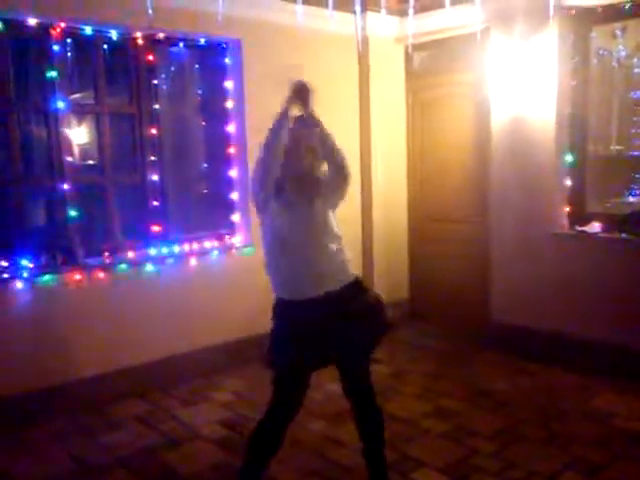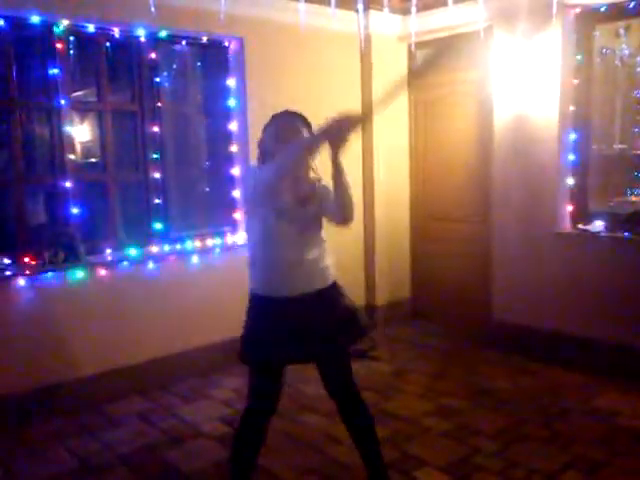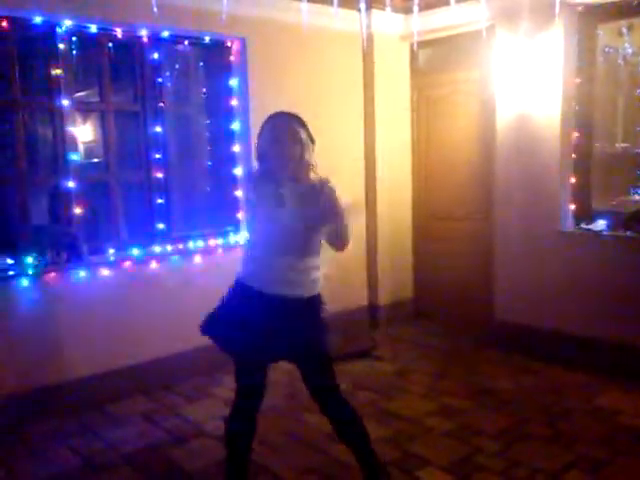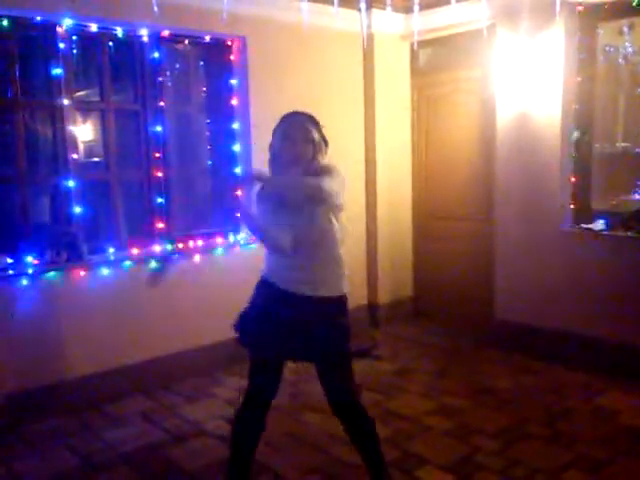
dt=0.2s
person 1, frame 1
left shoulder: (322, 191)
right shoulder: (265, 193)
left elbow: (341, 171)
right elbow: (268, 156)
left wrist: (310, 119)
right wrist: (288, 109)
left hip: (345, 302)
right hip: (296, 312)
left knee: (361, 394)
right knee: (283, 407)
person 1, frame 2
left shoulder: (318, 189)
right shoulder: (256, 181)
left elbow: (344, 217)
right elbow: (277, 173)
left wrist: (336, 152)
right wrist: (322, 133)
left hip: (321, 303)
right hip: (270, 307)
left knee: (346, 394)
right knee: (261, 404)
person 1, frame 3
left shoulder: (321, 189)
right shoulder: (255, 185)
left elbow: (340, 242)
right elbow: (274, 230)
left wrist: (333, 206)
right wrist: (304, 214)
left hip: (301, 306)
right hip: (253, 303)
left knee: (330, 398)
right knee: (247, 399)
person 1, frame 4
left shoulder: (330, 179)
right shoulder: (267, 195)
left elbow: (318, 191)
right elbow: (278, 245)
left wrist: (269, 177)
right wrist: (247, 215)
left hip: (325, 305)
right hip: (275, 302)
left knee: (344, 400)
right knee: (257, 398)
